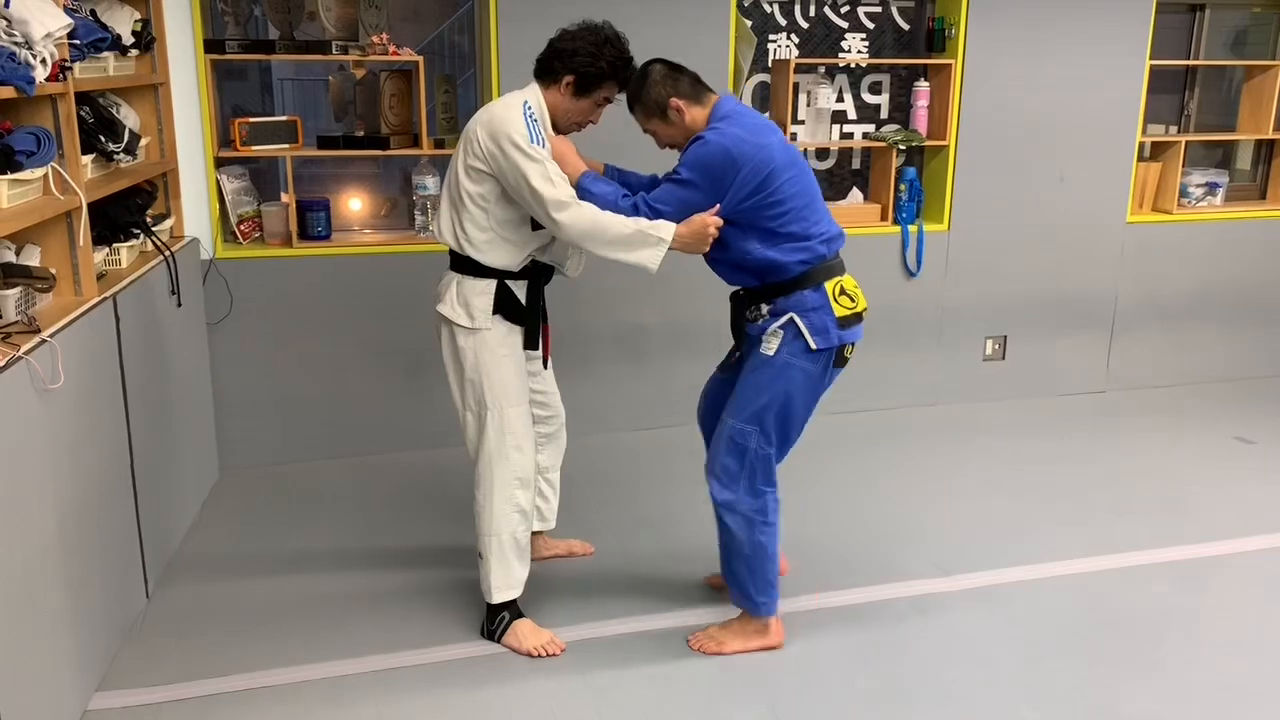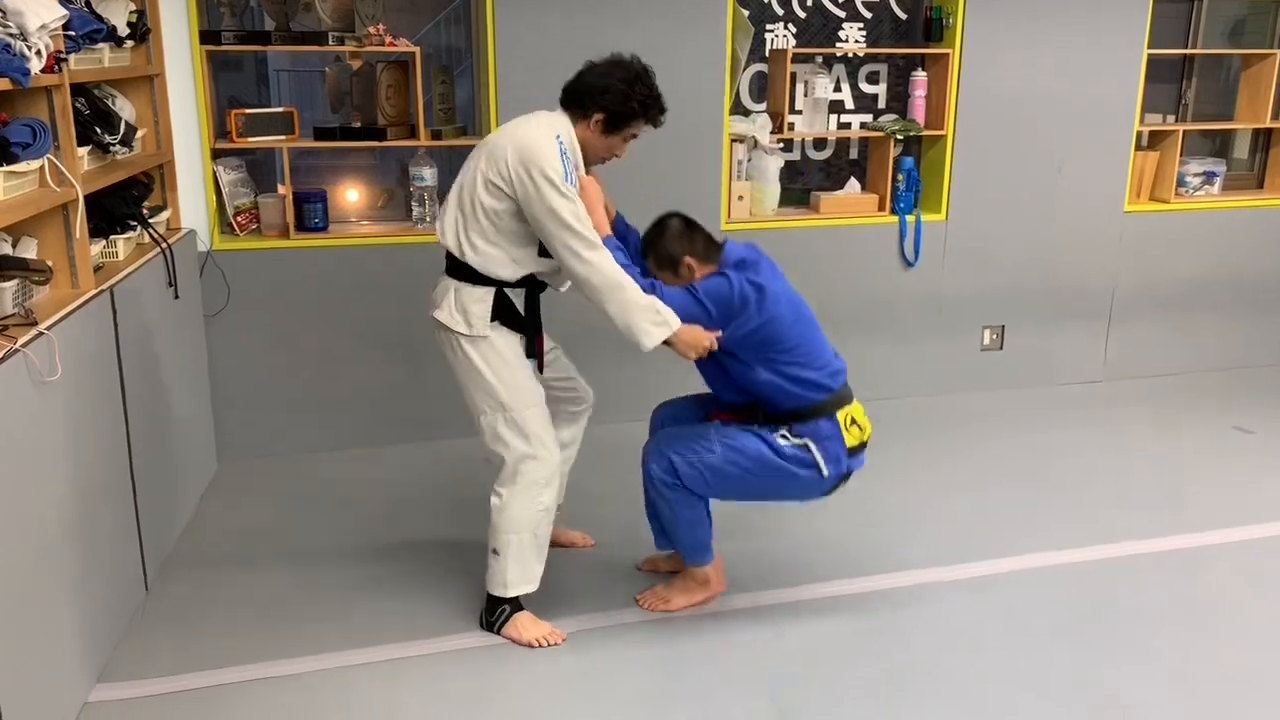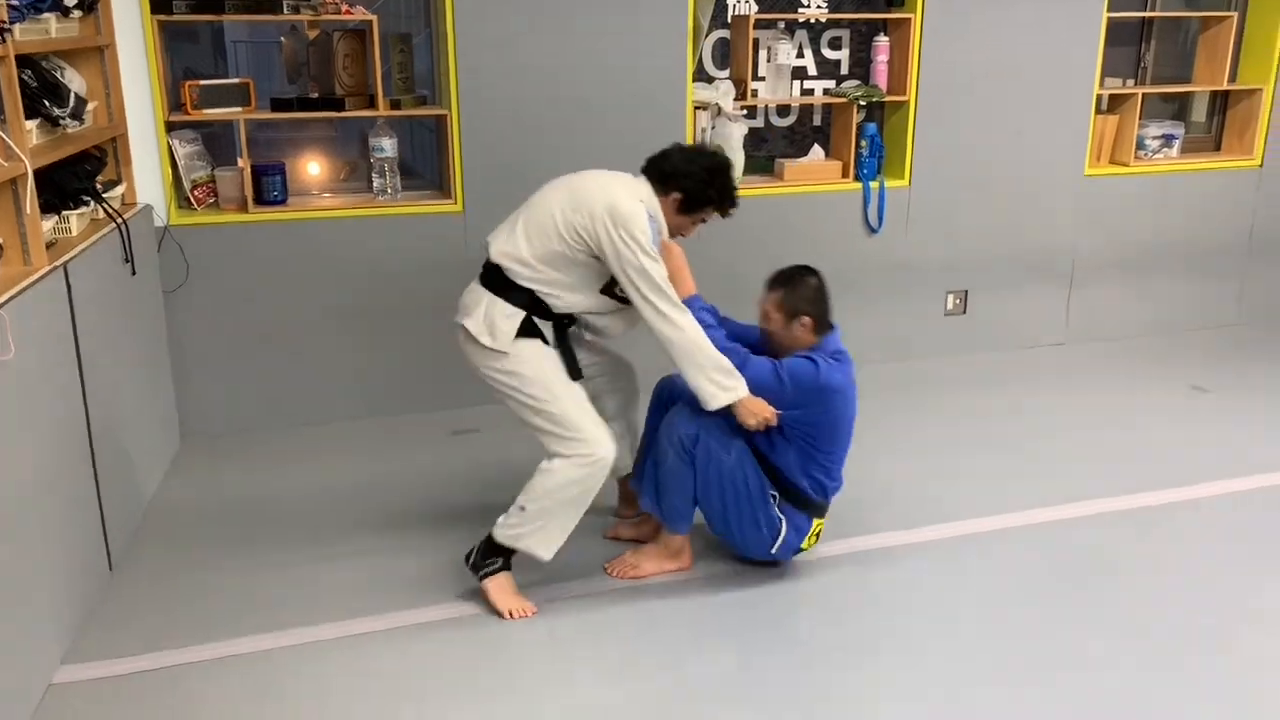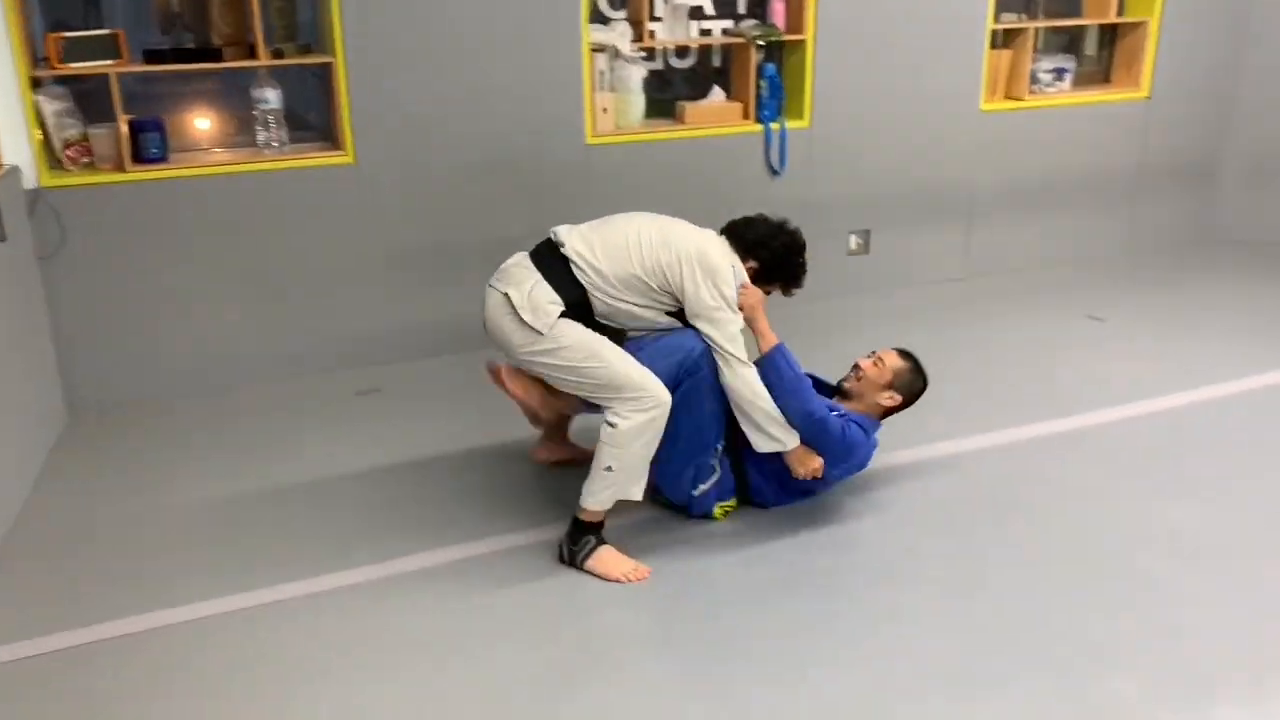
dt=0.3s
person 1, frame 1
left shoulder: (529, 122)
right shoulder: (512, 123)
left elbow: (551, 219)
right elbow: (567, 218)
right wrist: (670, 236)
left hip: (515, 301)
right hip: (485, 309)
left knee: (544, 421)
right knee: (507, 451)
left ankle: (532, 534)
right ankle: (502, 610)
person 1, frame 2
left shoulder: (550, 137)
right shoulder: (541, 152)
left elbow: (566, 248)
right elbow: (586, 260)
right wrist: (671, 330)
left hip: (505, 303)
right hip: (481, 316)
left knee: (569, 401)
right knee: (535, 454)
left ankle: (534, 522)
right ankle: (504, 605)
person 1, frame 3
left shoulder: (620, 192)
right shoulder: (628, 214)
left elbow: (625, 295)
right elbow: (666, 317)
right wrist: (735, 396)
left hip: (532, 316)
right hip: (502, 328)
left knee: (613, 380)
right knee: (589, 450)
right ankle: (493, 557)
person 1, frame 4
left shoulder: (698, 251)
right shoulder: (716, 269)
right elbow: (736, 373)
right wrist: (791, 448)
left hip: (516, 288)
right hip: (526, 307)
right knee: (646, 399)
left ankle: (553, 436)
right ankle: (582, 537)
person 2, frame 1
left shoulder: (723, 147)
right shoulder: (737, 127)
left elbow: (647, 218)
right elbow: (668, 196)
left wrist: (575, 171)
right wrist: (598, 170)
left hip: (804, 317)
right hip: (800, 308)
left knee: (737, 461)
right knee: (717, 415)
left ankle: (758, 618)
right ankle: (760, 558)
person 2, frame 2
left shoulder: (740, 296)
right shoulder: (737, 261)
right elbow: (651, 267)
left wrist: (597, 220)
right wrist: (605, 211)
left hip: (816, 448)
right hip: (786, 415)
left knee: (666, 459)
right knee: (669, 419)
left ankle: (701, 575)
right ankle: (683, 551)
person 2, frame 3
left shoulder: (817, 378)
right shoulder: (807, 346)
left elbow: (729, 368)
right elbow: (725, 329)
left wrist: (683, 284)
left hip: (775, 526)
right hip: (769, 482)
left knee: (687, 425)
right knee: (672, 391)
left ankle: (673, 545)
right ankle: (654, 516)
person 2, frame 4
left shoulder: (851, 441)
right shoulder: (825, 392)
left elbow: (805, 415)
left wrist: (758, 321)
left hip: (703, 487)
left knee: (693, 350)
left ankle: (568, 403)
